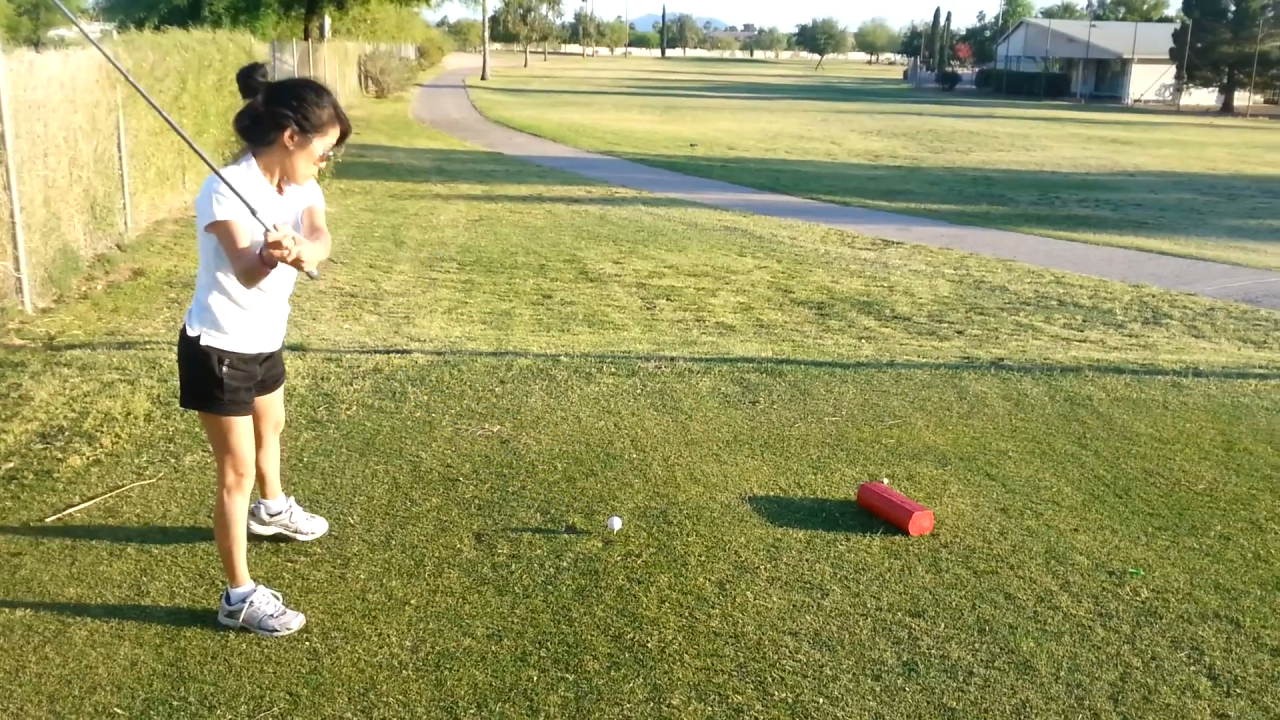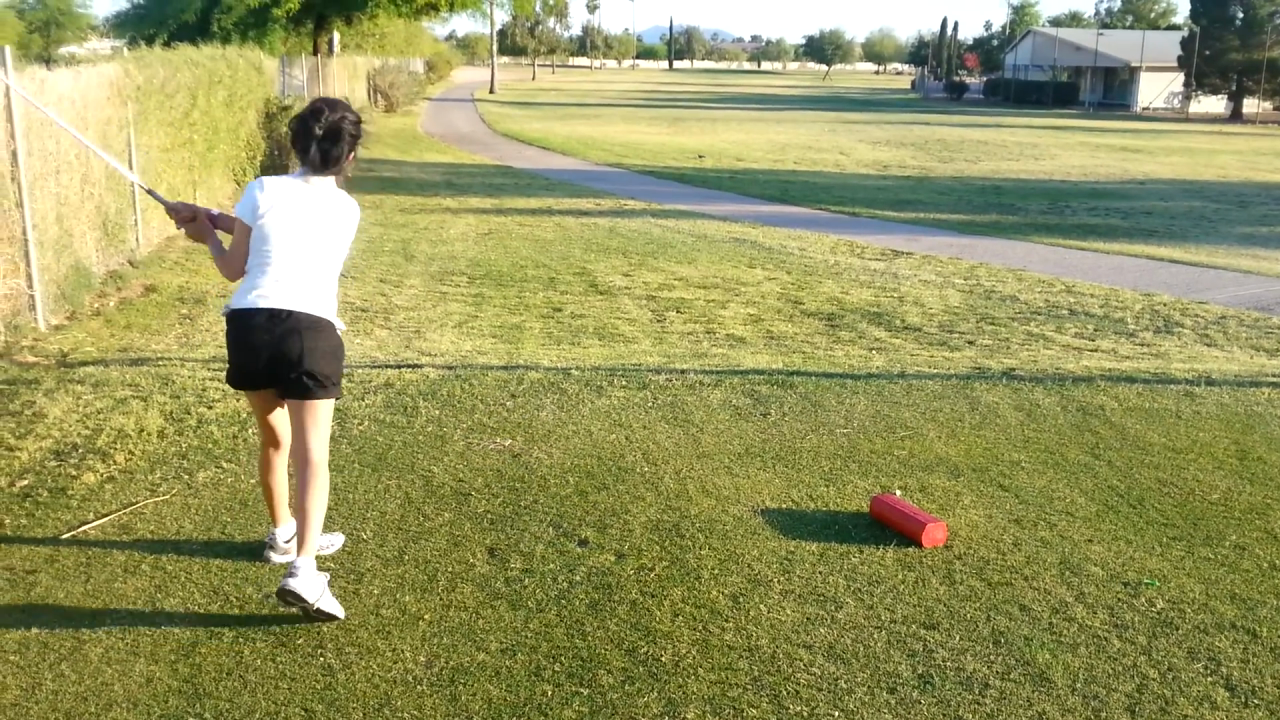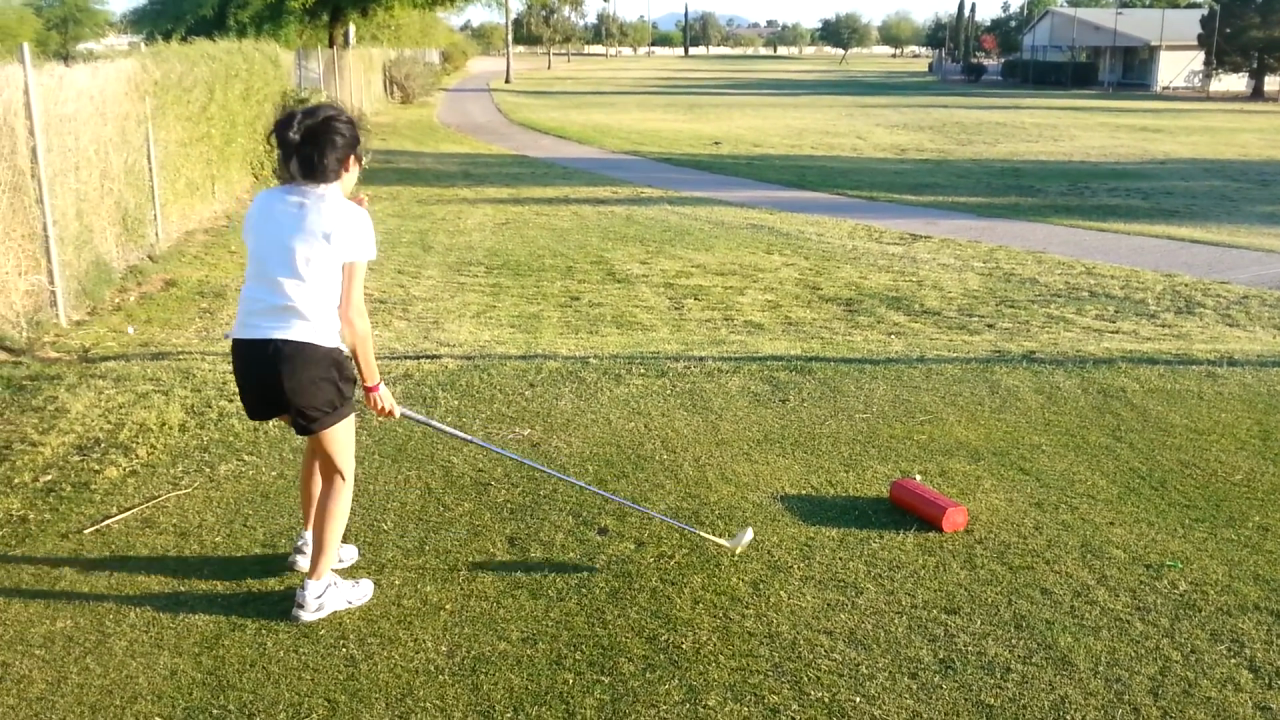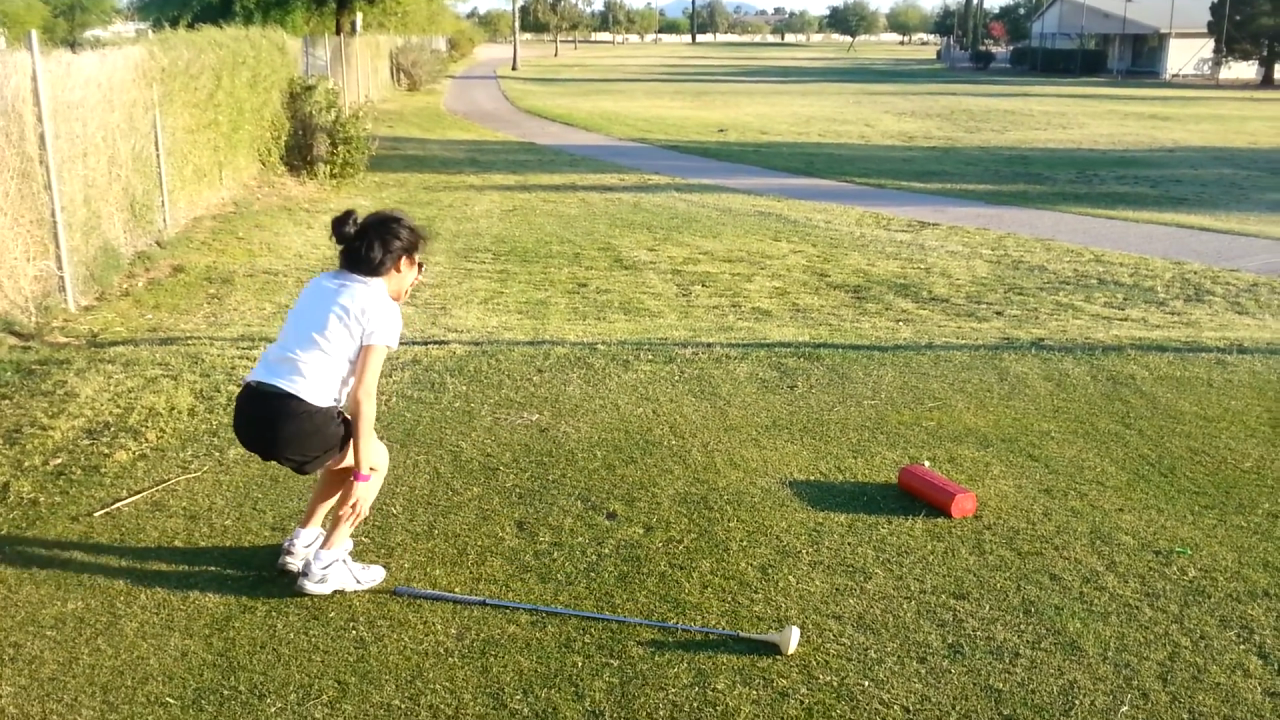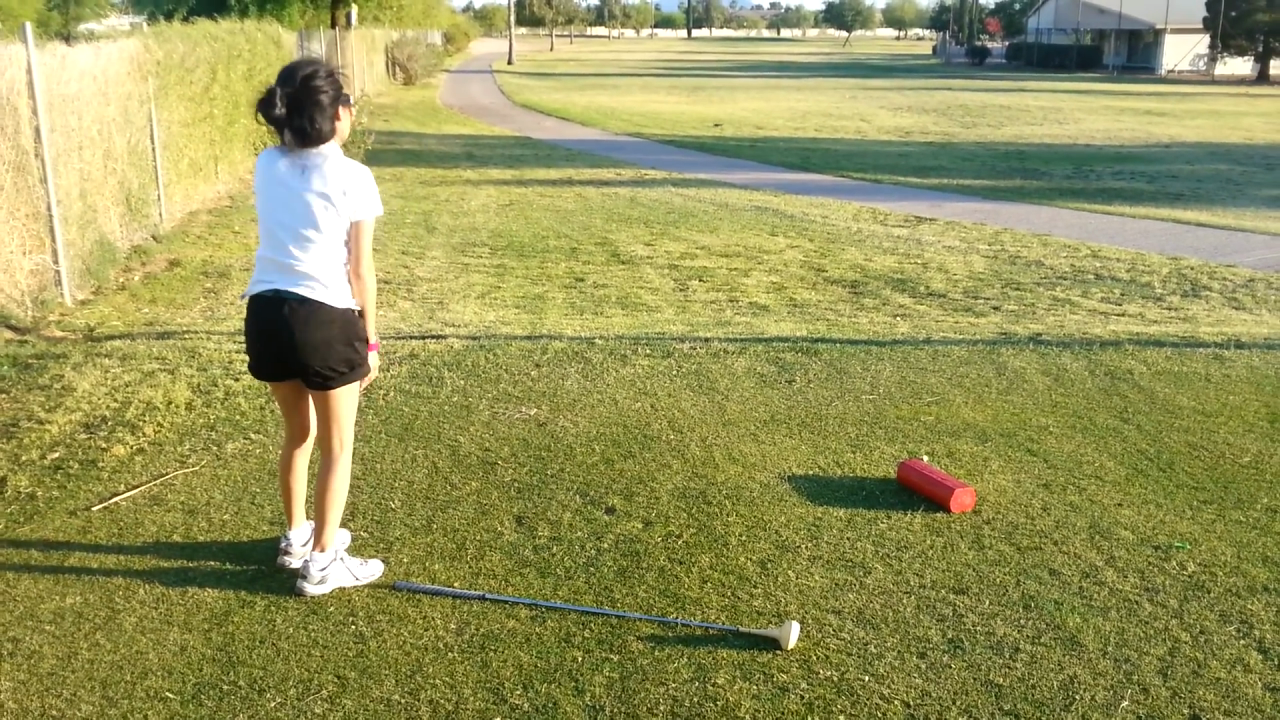
dt=1s
person 1, frame 1
left shoulder: (301, 189)
right shoulder: (223, 188)
left elbow: (321, 238)
right elbow: (244, 271)
left wrist: (300, 249)
right wrist: (268, 256)
left hip: (265, 344)
right hip: (218, 350)
left knee: (270, 429)
right knee: (237, 472)
left ankle: (272, 508)
right ankle: (239, 596)
person 1, frame 2
left shoulder: (264, 190)
right shoulder: (347, 210)
left elbow: (235, 268)
left wrist: (206, 232)
right wrist: (211, 218)
left hip: (250, 324)
right hip: (312, 331)
left knee: (276, 437)
right knee: (312, 454)
left ankle: (286, 536)
right ankle: (304, 568)
person 1, frame 3
left shoulder: (263, 205)
right shoulder: (349, 217)
right elbow: (350, 314)
right wrist: (373, 383)
left hip: (249, 352)
right hip: (306, 356)
left knee: (321, 442)
right knee: (340, 469)
left ankle: (310, 544)
right ankle: (317, 591)
person 1, frame 4
left shoulder: (322, 284)
right shoulder: (382, 309)
right elbow: (363, 396)
right wrist: (361, 477)
left hip: (250, 410)
right hip: (294, 419)
left knee: (352, 445)
right knee: (374, 458)
left ankle: (302, 541)
right ankle: (325, 563)
person 1, frame 5
left shoulder: (267, 166)
right shoulder: (352, 177)
right elbow: (360, 270)
right wrist: (370, 339)
left hip: (266, 313)
right hip: (322, 319)
left knee: (298, 433)
right knee: (337, 445)
left ankle: (297, 538)
right ankle: (322, 562)
